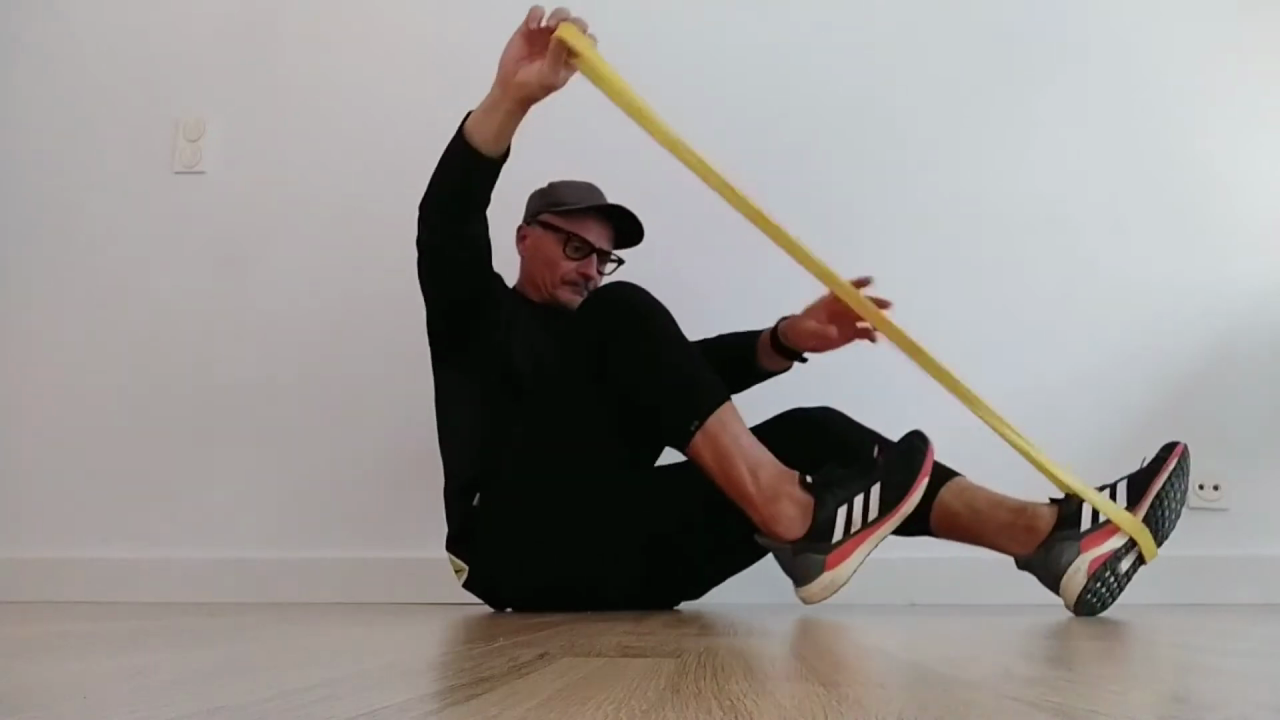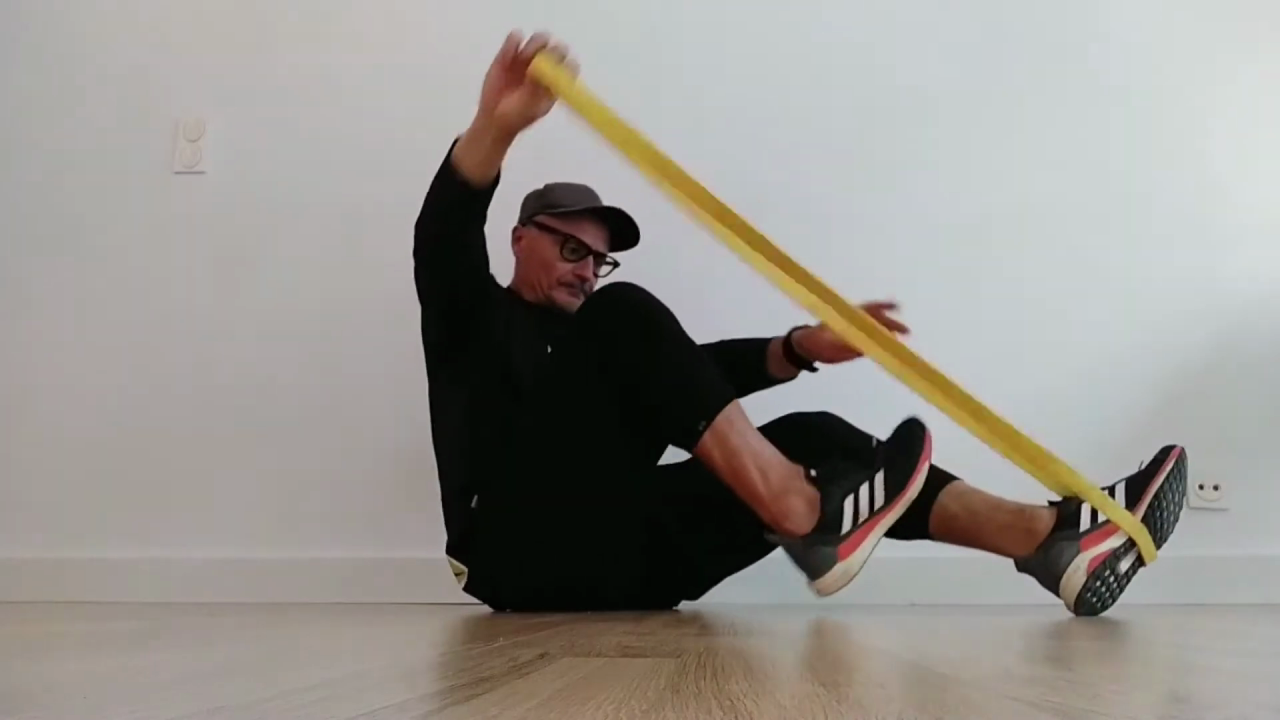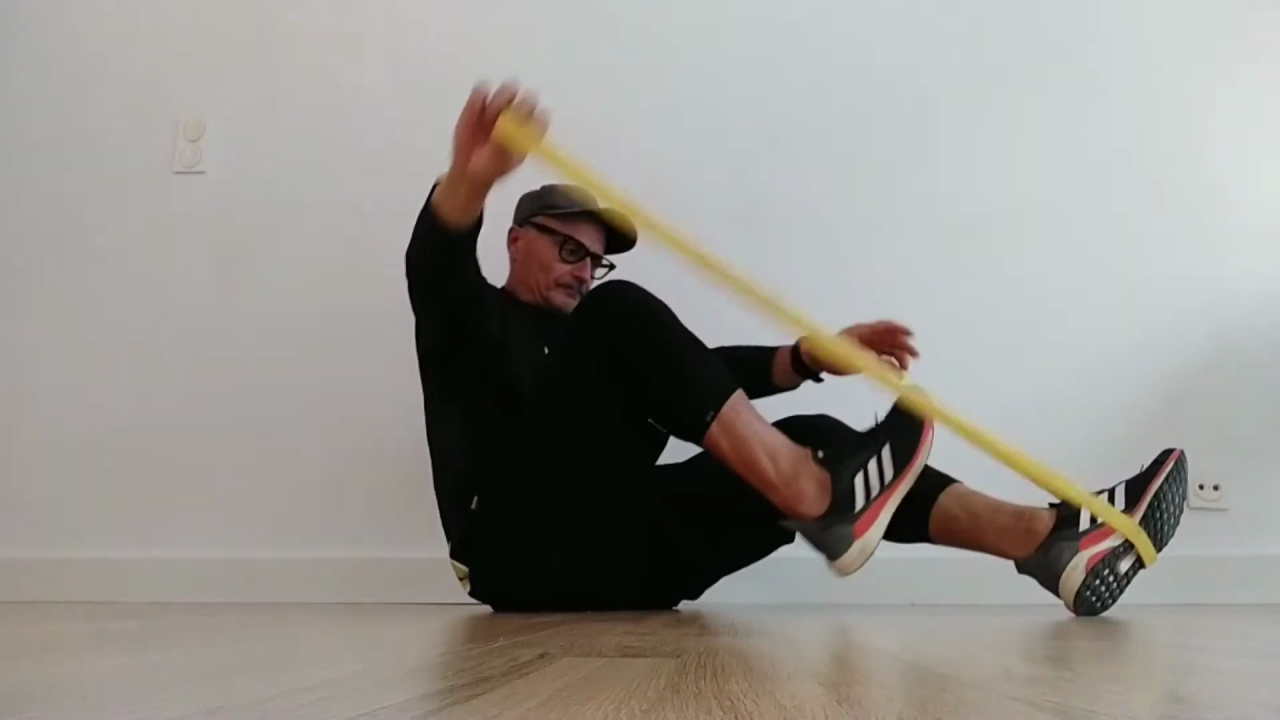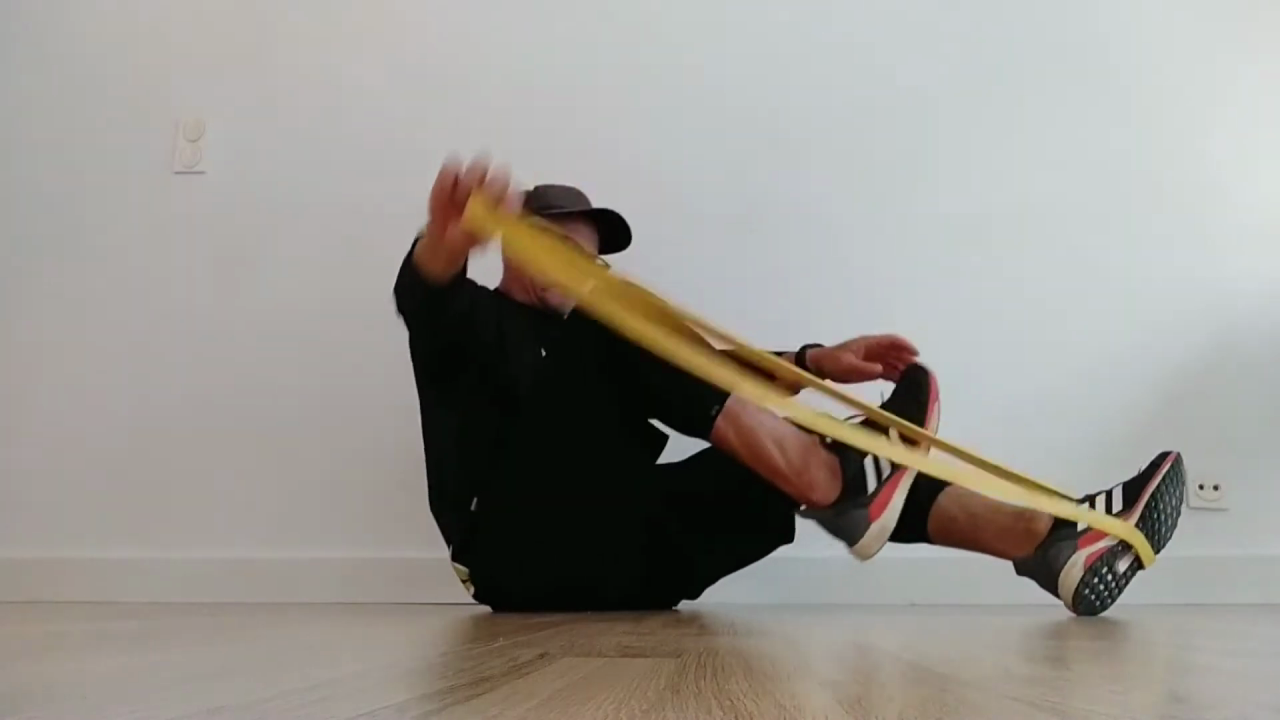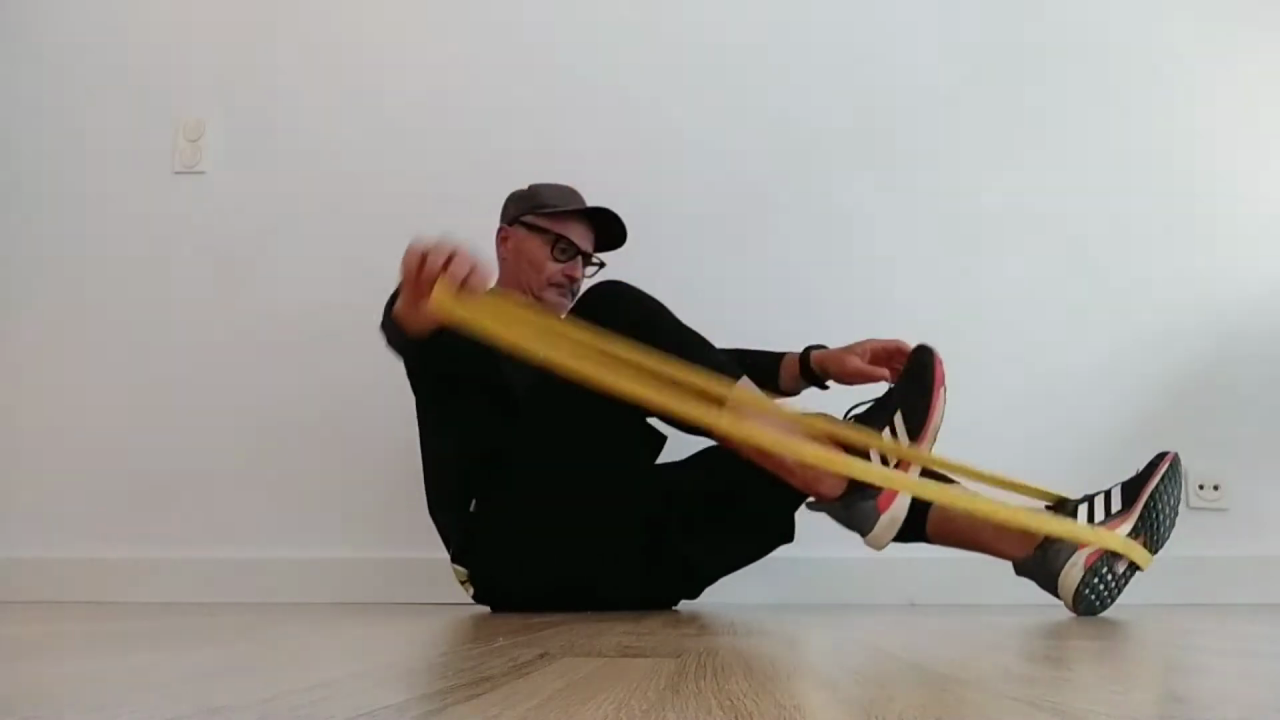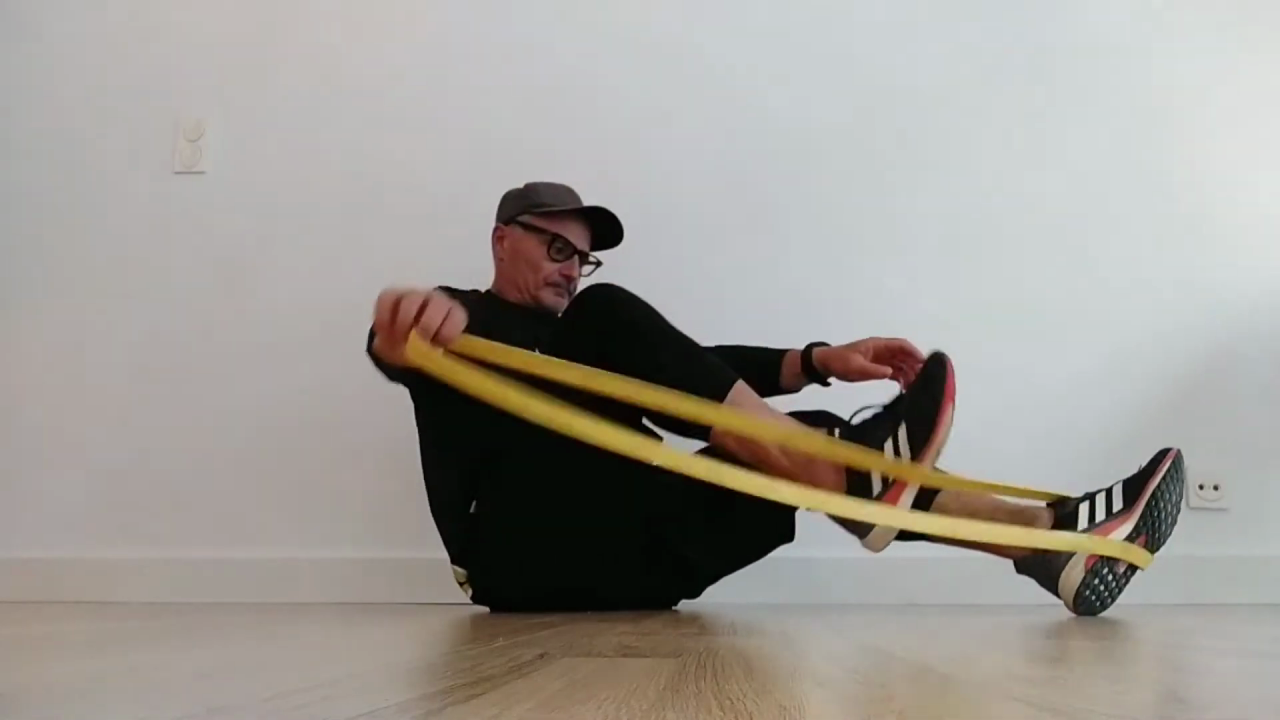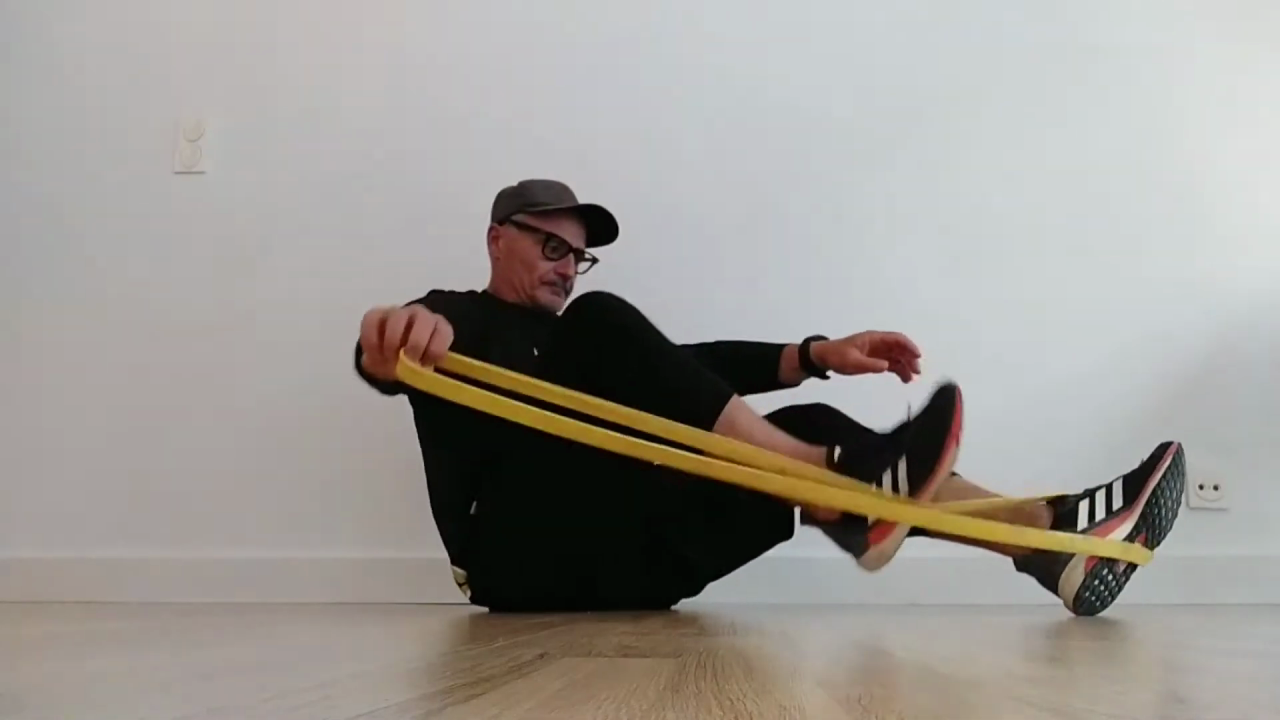
dt=0.1s
person 1, frame 1
left shoulder: (606, 333)
right shoulder: (477, 315)
left elbow: (697, 370)
right elbow: (445, 226)
left wrist: (789, 337)
right wrist: (512, 97)
left hip: (623, 565)
right hip: (528, 550)
left knee: (808, 435)
right knee: (622, 317)
left ankle: (1053, 537)
right ankle: (798, 523)
person 1, frame 2
left shoulder: (602, 331)
right shoulder: (474, 317)
left elbow: (697, 368)
right elbow: (441, 248)
left wrist: (808, 344)
right wrist: (498, 125)
left hip: (623, 565)
right hip: (526, 553)
left knee: (807, 431)
right knee: (624, 317)
left ankle: (1057, 542)
right ankle: (810, 518)
person 1, frame 3
left shoulder: (599, 342)
right shoulder: (470, 322)
left elbow: (696, 375)
right elbow: (432, 269)
left wrist: (812, 357)
right wrist: (474, 175)
left hip: (618, 565)
right hip: (524, 556)
left knee: (809, 437)
right knee: (623, 316)
left ankle: (1053, 541)
right ankle: (821, 500)
person 1, frame 4
left shoulder: (588, 339)
right shoulder: (467, 316)
left elbow: (707, 380)
right elbow: (421, 299)
left wrist: (815, 363)
right wrist: (442, 238)
left hip: (622, 562)
right hip: (525, 557)
left knee: (792, 464)
left ankle: (1054, 544)
right ankle: (839, 485)
person 1, frame 5
right shoulder: (461, 325)
left elbow: (707, 381)
right elbow: (411, 325)
left wrist: (816, 365)
right wrist: (425, 288)
left hip: (617, 559)
right hip: (523, 555)
left knee: (800, 458)
right knee: (615, 313)
left ankle: (1052, 545)
right ankle: (846, 485)
person 1, frame 6
left shoulder: (583, 340)
right shoulder: (457, 322)
left elbow: (697, 370)
right elbow: (397, 346)
left wrist: (820, 361)
right wrist: (404, 325)
left hip: (620, 559)
right hip: (523, 555)
left knee: (804, 433)
right knee: (608, 316)
left ankle: (1052, 537)
right ankle: (849, 474)
person 1, frame 7
left shoulder: (576, 343)
right shoulder: (451, 321)
left elbow: (690, 370)
right elbow: (384, 357)
left wrist: (817, 355)
right wrist: (394, 340)
left hip: (618, 560)
right hip: (523, 555)
left knee: (803, 430)
right knee: (601, 324)
left ankle: (1053, 536)
right ankle: (851, 484)
